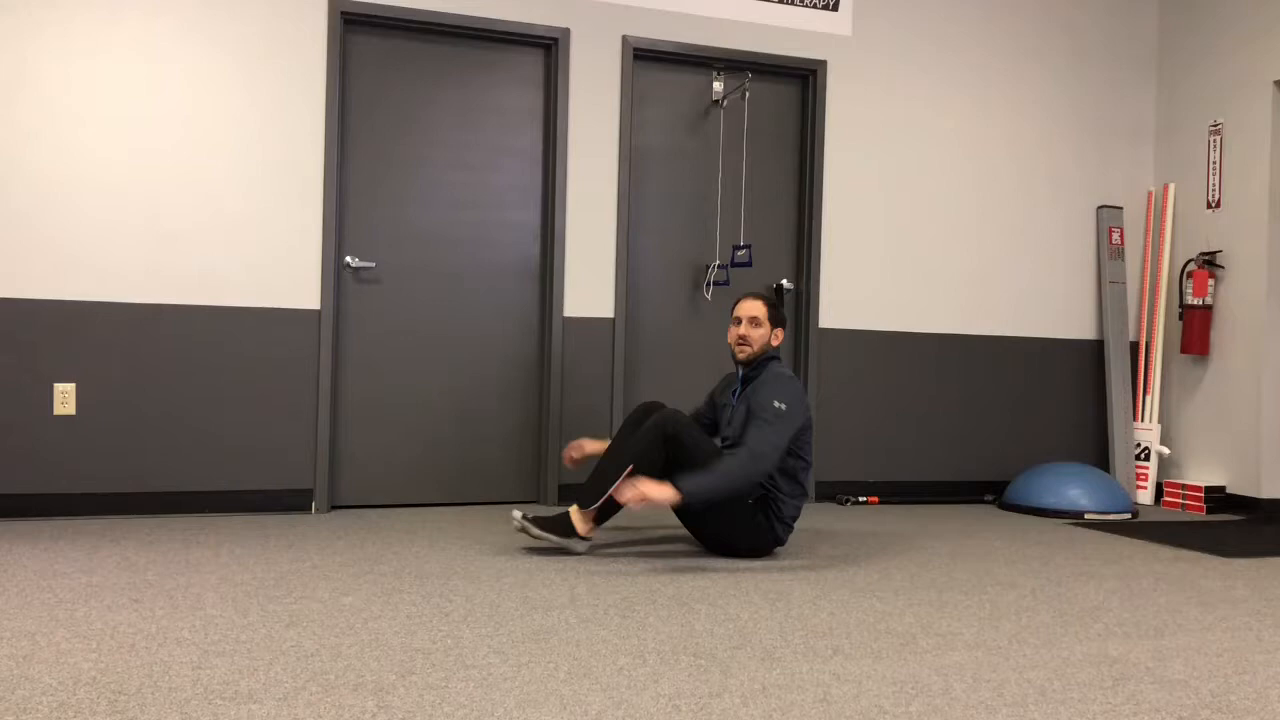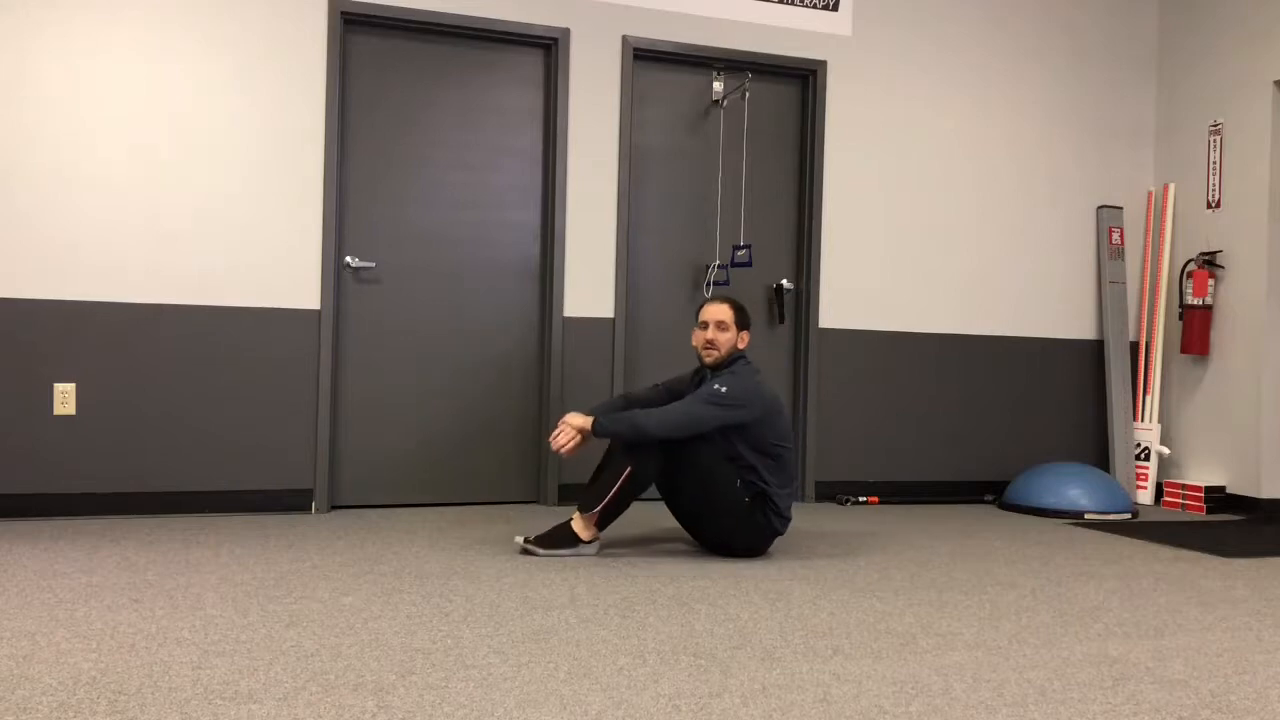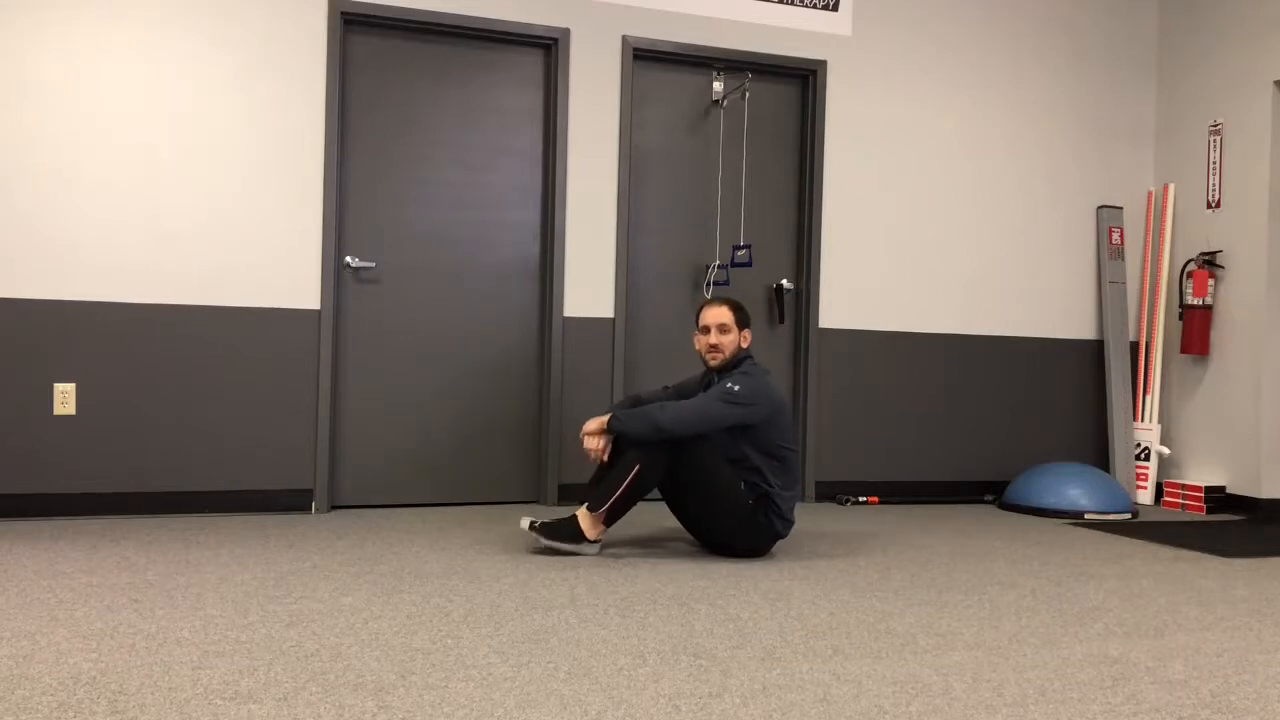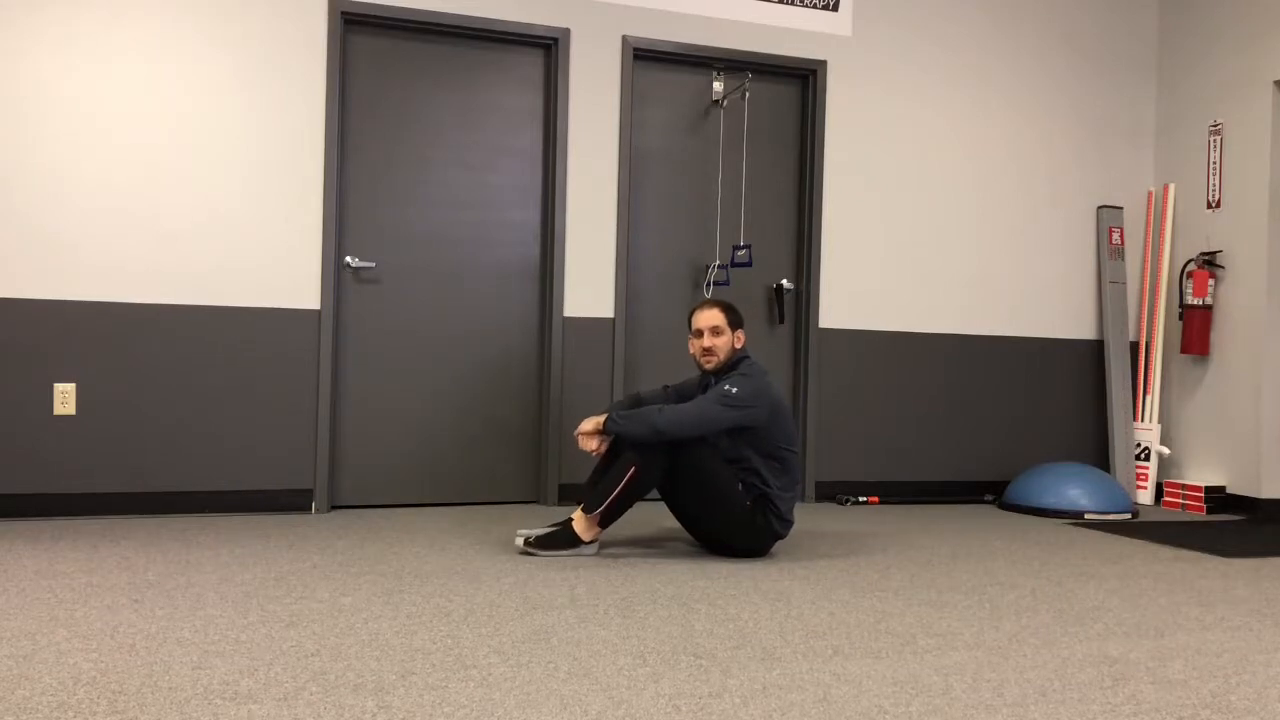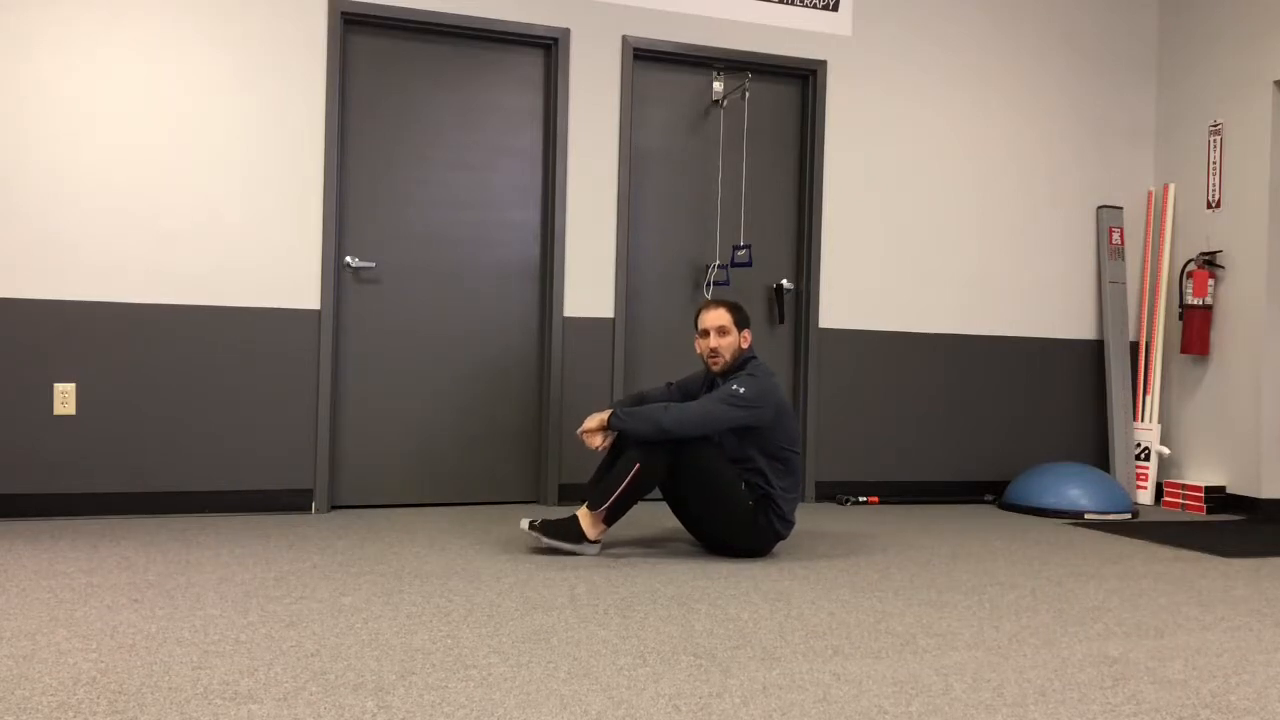
dt=0.5s
person 1, frame 1
left shoulder: (781, 389)
right shoulder: (734, 383)
left elbow: (753, 461)
right elbow: (687, 429)
left wrist: (676, 492)
right wrist: (609, 447)
left hip: (759, 525)
right hip: (729, 510)
left knee: (668, 429)
right knee: (651, 412)
left ankle: (580, 523)
right ankle: (586, 514)
person 1, frame 2
left shoulder: (742, 387)
right shoulder: (703, 379)
left elbow: (666, 421)
right elbow: (635, 401)
left wrist: (592, 424)
right wrist: (583, 424)
left hip: (752, 522)
right hip: (721, 511)
left knee: (656, 433)
right knee: (640, 427)
left ankle: (583, 530)
right ankle: (586, 519)
person 1, frame 3
left shoulder: (750, 386)
right shoulder: (711, 381)
left elbow: (676, 418)
right elbow: (643, 402)
left wrist: (609, 421)
right wrist: (607, 428)
left hip: (755, 524)
right hip: (724, 512)
left knee: (665, 433)
right knee: (641, 427)
left ankle: (588, 528)
right ankle: (585, 517)
person 1, frame 4
left shoulder: (749, 388)
right shoulder: (711, 381)
left elbow: (675, 421)
right elbow: (645, 400)
left wrist: (605, 422)
right wrist: (606, 423)
left hip: (755, 524)
right hip: (726, 512)
left knee: (661, 436)
right knee: (640, 430)
left ankle: (584, 529)
right ankle: (582, 520)
person 1, frame 5
left shoulder: (755, 388)
right shoulder: (714, 378)
left elbow: (680, 419)
right elbow: (651, 398)
left wrist: (610, 418)
right wrist: (608, 423)
left hip: (757, 524)
right hip: (727, 509)
left knee: (665, 433)
right knee: (641, 429)
left ankle: (589, 526)
right ankle: (589, 516)
